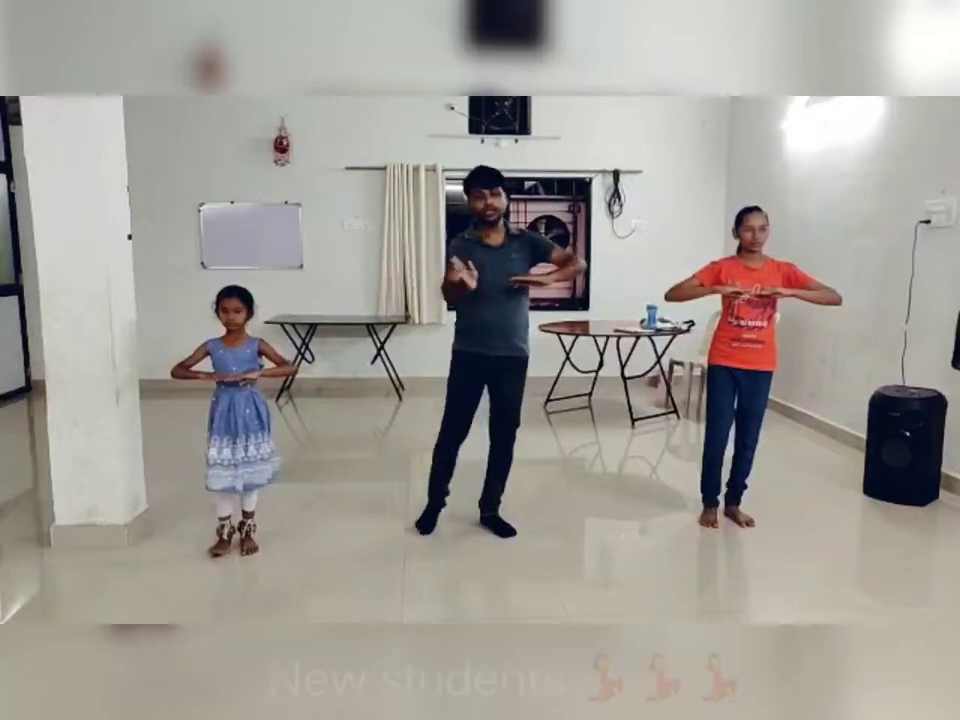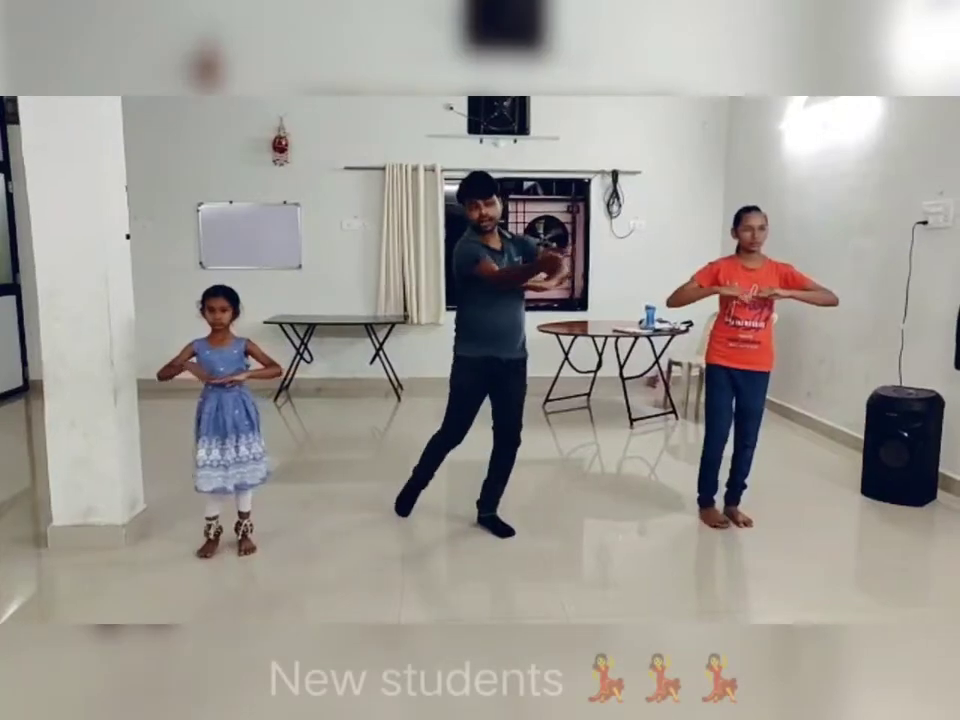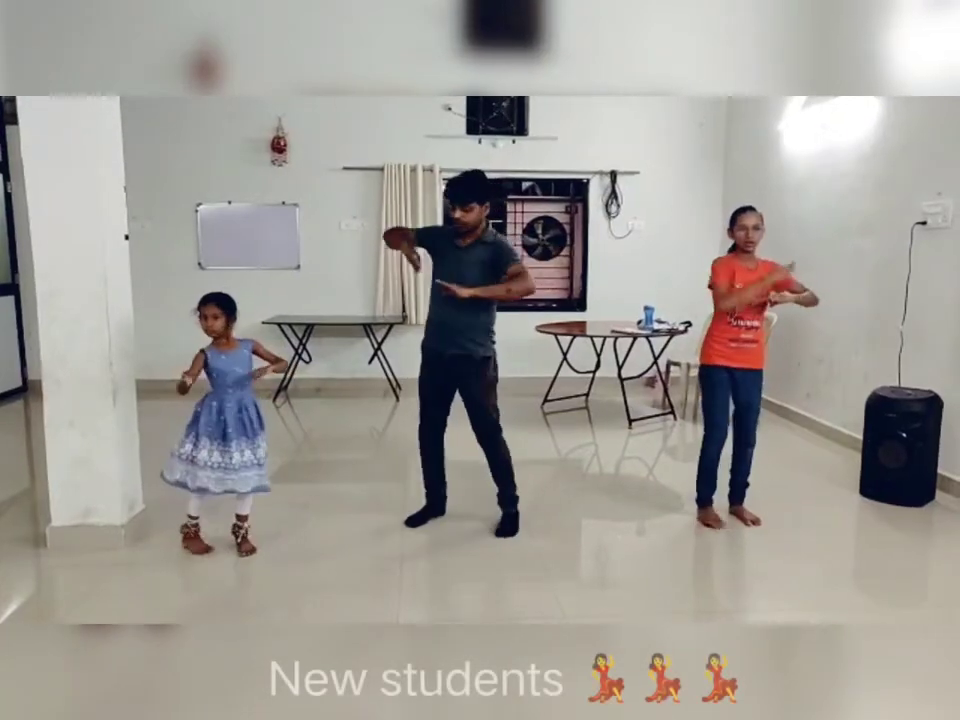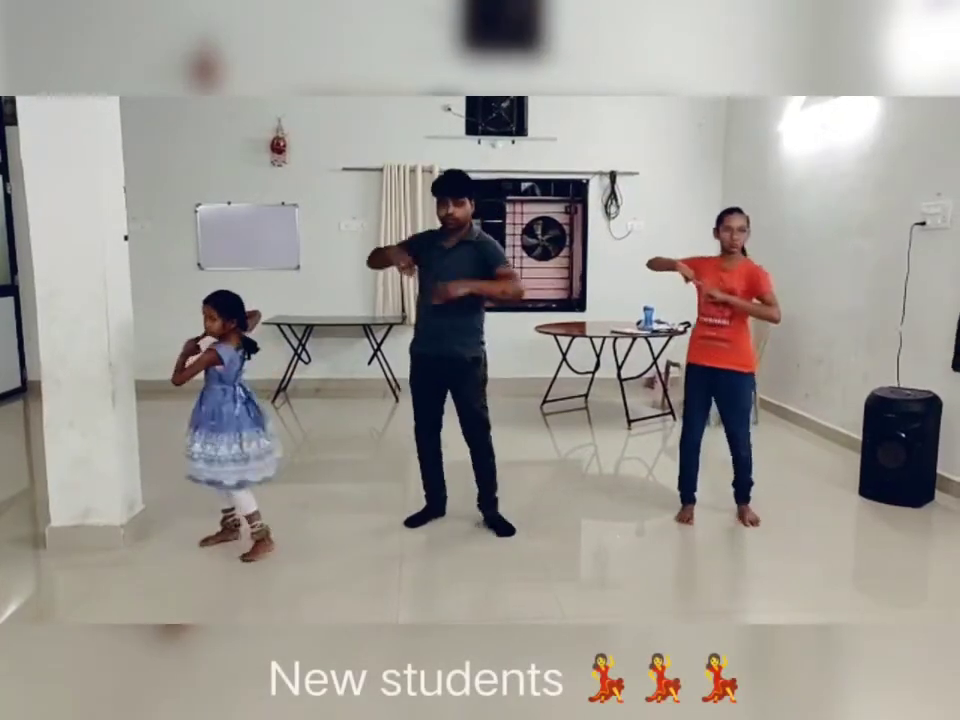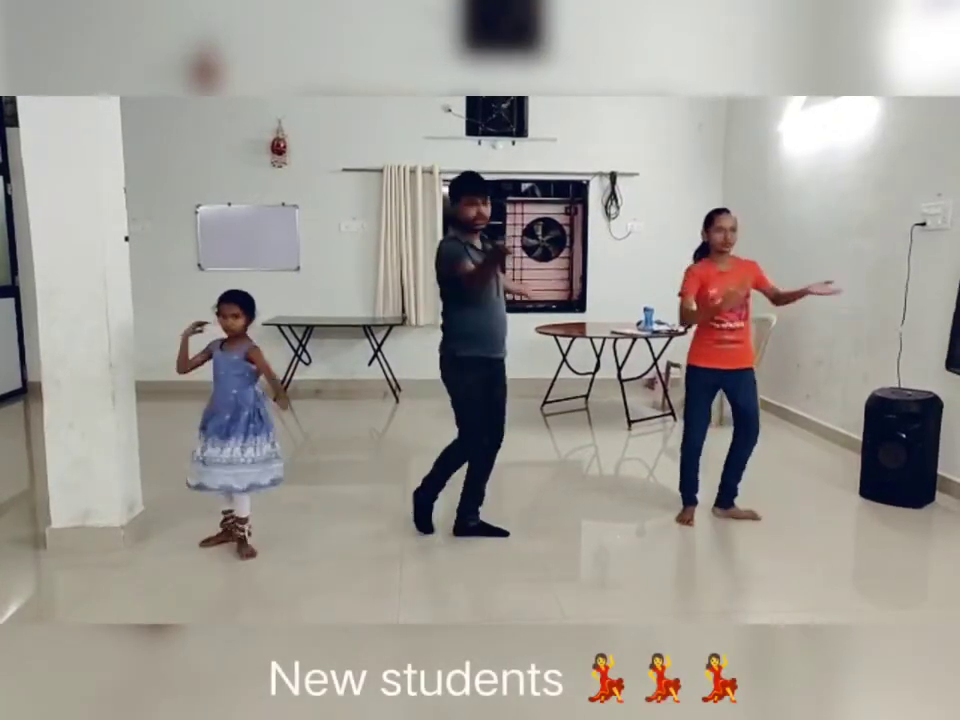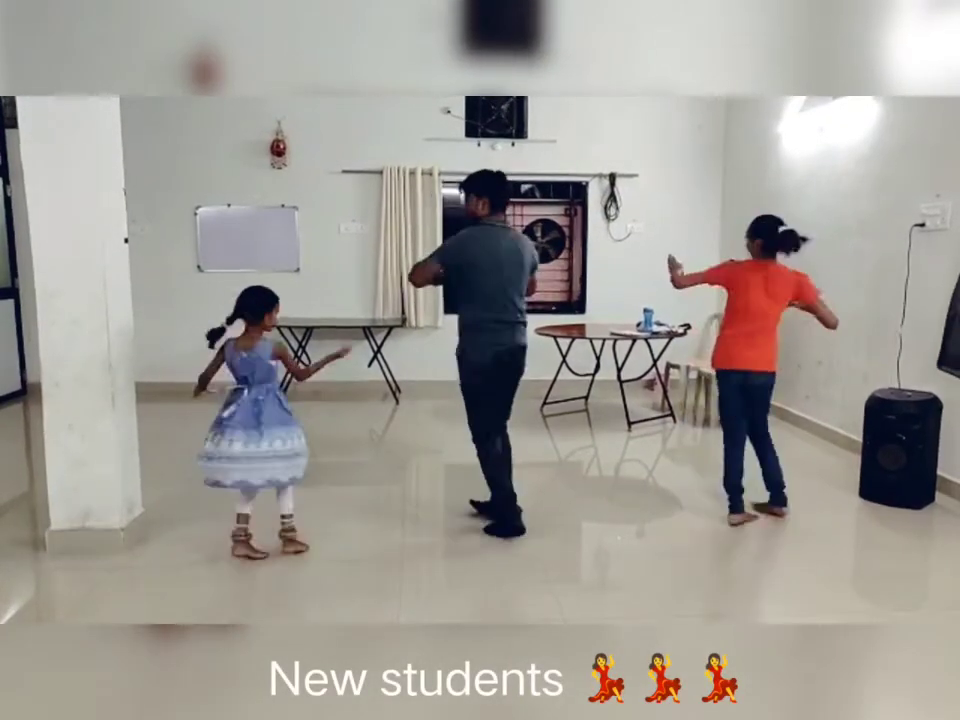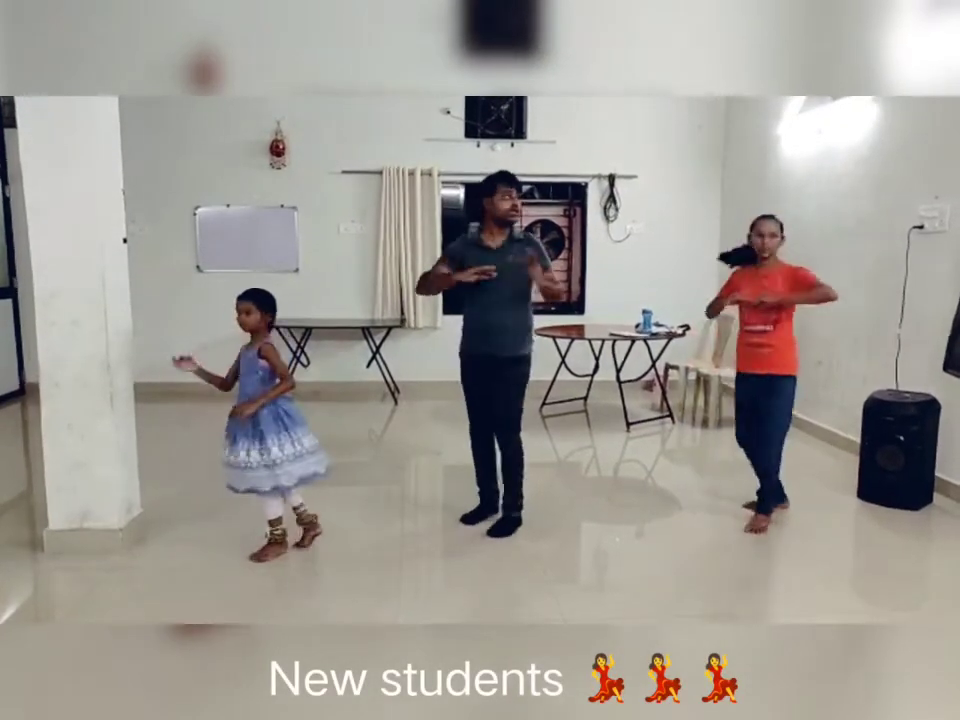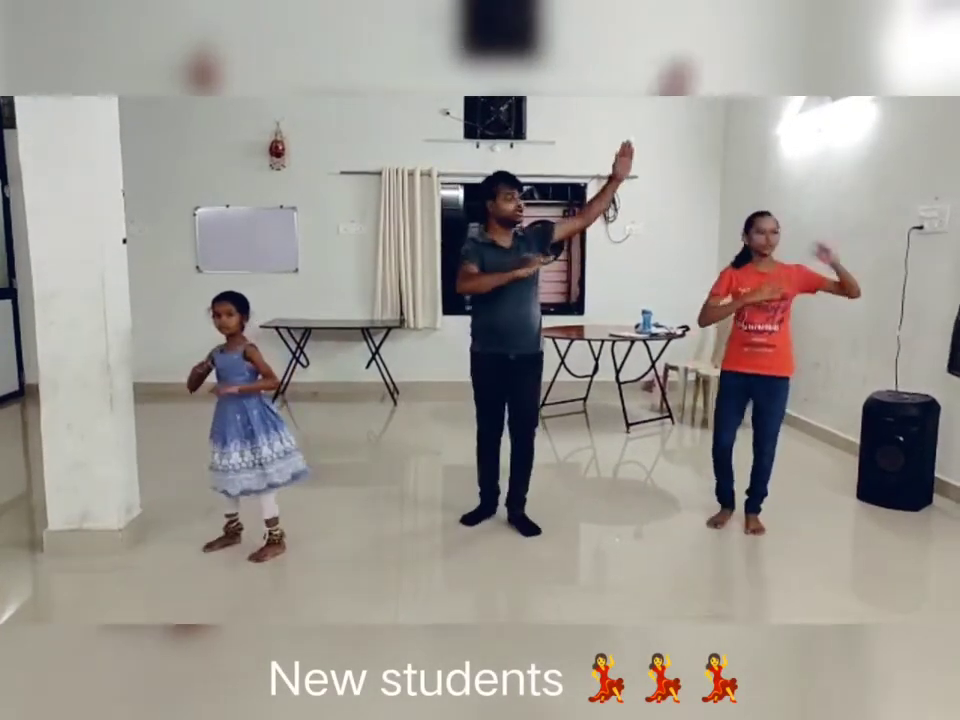
dt=0.3s
person 1, frame 1
left shoulder: (528, 240)
right shoulder: (461, 246)
left elbow: (574, 263)
right elbow: (449, 294)
left wrist: (551, 276)
right wrist: (462, 285)
left hip: (513, 356)
right hip: (470, 355)
left knee: (504, 436)
right knee: (453, 430)
left ankle: (490, 509)
right ankle: (434, 501)
person 1, frame 2
left shoulder: (518, 243)
right shoulder: (467, 249)
left elbow: (557, 265)
right elbow: (500, 278)
left wrist: (550, 281)
right wrist: (537, 266)
left hip: (513, 360)
right hip: (472, 358)
left knee: (508, 437)
right knee: (452, 431)
left ankle: (488, 510)
right ankle: (415, 484)
person 1, frame 3
left shoulder: (498, 248)
right shoulder: (439, 237)
left elbow: (526, 285)
right elbow: (393, 234)
left wrist: (472, 290)
right wrist: (406, 245)
left hip: (475, 358)
right hip: (435, 353)
left knee: (488, 431)
right knee: (429, 430)
left ankle: (509, 506)
right ankle: (435, 501)
person 1, frame 4
left shoulder: (485, 246)
right shoulder: (425, 242)
left elbow: (514, 288)
right elbow: (373, 260)
left wrist: (468, 286)
right wrist: (395, 255)
left hip: (465, 357)
right hip: (425, 354)
left knee: (477, 431)
right knee: (425, 431)
left ankle: (490, 506)
right ankle: (435, 502)
person 1, frame 5
left shoulder: (482, 244)
right shoulder: (451, 247)
right elbow: (469, 274)
right wrist: (492, 261)
left hip: (491, 359)
right hip: (465, 360)
left knee: (491, 437)
right knee: (473, 437)
left ankle: (468, 516)
right ankle: (425, 493)
person 1, frame 6
left shoulder: (463, 242)
right shoulder: (523, 245)
left elbow: (417, 277)
left wrist: (448, 275)
left hip: (478, 352)
right hip: (514, 350)
left knee: (484, 433)
right knee: (496, 427)
left ankle: (508, 515)
right ankle: (504, 509)
person 1, frame 7
left shoulder: (527, 245)
right shoulder: (462, 247)
left elbow: (555, 292)
right elbow: (424, 284)
left wrist: (547, 283)
right wrist: (460, 275)
left hip: (512, 355)
right hip: (473, 354)
left knee: (508, 431)
right knee: (481, 430)
left ankle: (513, 510)
right ankle: (487, 500)
person 1, frame 8
left shoulder: (535, 237)
right shoulder: (474, 246)
left elbow: (584, 218)
right elbow: (465, 286)
left wrist: (616, 179)
right wrist: (516, 272)
left hip: (529, 354)
right hip: (488, 355)
left knee: (524, 431)
right knee: (489, 430)
left ankle: (516, 507)
right ankle: (487, 500)
person 2, frame 1
left shoulder: (783, 271)
right shoulder: (722, 268)
left elbow: (834, 298)
right elbow: (672, 295)
left wrist: (789, 292)
right wrist: (715, 289)
left hip: (760, 367)
right hip: (723, 364)
left knee: (747, 440)
right knee: (717, 436)
left ankle: (733, 503)
right ankle: (709, 503)
person 2, frame 2
left shoulder: (780, 271)
right shoulder: (719, 268)
left elbow: (831, 299)
right elbow: (673, 300)
left wrist: (786, 293)
right wrist: (715, 291)
left hip: (757, 368)
right hip: (721, 364)
left knee: (747, 440)
right knee: (716, 436)
left ankle: (732, 503)
right ankle: (706, 503)
person 2, frame 3
left shoulder: (773, 270)
right shoulder: (722, 266)
left elbow: (810, 298)
right elbow: (726, 305)
left wrist: (788, 296)
right wrist: (769, 280)
left hip: (752, 365)
right hip: (716, 363)
left knee: (746, 436)
right knee: (716, 434)
left ankle: (738, 501)
right ankle: (705, 504)
person 2, frame 4
left shoulder: (754, 272)
right shoulder: (701, 265)
left elbow: (775, 314)
right elbow: (652, 263)
left wrist: (727, 297)
right wrist: (676, 265)
left hip: (736, 368)
right hip: (699, 364)
left knee: (739, 437)
right knee: (691, 434)
left ankle: (743, 501)
right ankle: (687, 500)
person 2, frame 5
left shoulder: (748, 267)
right shoulder: (696, 272)
left elbow: (778, 298)
right elbow: (686, 319)
left wrist: (806, 291)
right wrist: (720, 304)
left hip: (741, 365)
right hip: (703, 367)
left knee: (748, 432)
right knee: (694, 435)
left ankle: (725, 502)
right ankle: (688, 502)
person 2, frame 6
left shoulder: (733, 270)
right shoulder: (795, 280)
left elbow: (679, 282)
right elbow: (831, 323)
left wrist: (674, 267)
right wrist: (804, 302)
left hip: (727, 364)
right hip: (763, 369)
left knee: (734, 435)
right knee: (759, 434)
left ankle: (736, 507)
right ankle: (777, 500)
person 2, frame 7
left shoulder: (793, 275)
right shoulder: (740, 276)
left elbow: (830, 294)
right elbow: (710, 312)
left wrist: (780, 299)
right wrist: (726, 300)
left hip: (780, 373)
right hip: (746, 370)
left knee: (769, 441)
right knee: (746, 435)
left ankle: (764, 508)
right ankle: (775, 493)
person 2, frame 8
left shoulder: (795, 274)
right shoulder: (732, 275)
left elbow: (853, 292)
right elbow: (704, 319)
left wrist: (834, 263)
right wrist: (747, 299)
left hip: (775, 374)
right hip: (735, 371)
left knee: (765, 445)
right knee: (722, 441)
left ankle: (753, 509)
right ankle: (726, 505)
person 3, frame 1
left shoulder: (257, 346)
right shoulder: (211, 347)
left elbow: (290, 368)
right elbow: (177, 371)
left wrist: (258, 373)
right wrist: (205, 375)
left hip: (250, 412)
right hip: (223, 413)
left knee: (250, 471)
right knee: (223, 472)
left ankle: (247, 531)
right ankle: (225, 531)
person 3, frame 2
left shoulder: (243, 345)
right shoulder: (197, 347)
left elbow: (276, 369)
right elbow: (162, 374)
left wrist: (245, 374)
right wrist: (188, 368)
left hip: (239, 412)
right hip: (211, 414)
left knee: (243, 473)
right knee: (212, 473)
left ankle: (244, 531)
right ankle: (211, 533)
person 3, frame 3
left shoulder: (248, 346)
right shoulder: (204, 355)
left elbow: (282, 362)
right elbow: (184, 388)
left wrist: (270, 368)
right wrist: (186, 381)
left hip: (243, 417)
right hip: (211, 418)
left knee: (243, 476)
right knee: (201, 476)
left ankle: (242, 532)
right ankle: (190, 530)
person 3, frame 4
left shoulder: (215, 353)
right shoulder: (238, 342)
left elbow: (178, 379)
right elbow: (256, 314)
left wrist: (185, 353)
left hip: (224, 415)
right hip: (231, 411)
left knee: (231, 477)
right knee: (223, 475)
left ankle: (261, 536)
right ankle: (230, 526)
person 3, frame 5
left shoulder: (251, 350)
right shoulder: (216, 347)
left elbow: (270, 374)
right elbow: (183, 368)
left wrist: (279, 394)
right wrist: (185, 337)
left hip: (245, 418)
right hip: (221, 417)
left knee: (239, 479)
right knee: (223, 476)
left ankle: (241, 535)
right ankle: (229, 527)
person 3, frame 6
left shoulder: (227, 347)
right shoulder: (273, 347)
left elbow: (205, 377)
right elbow: (301, 374)
left wrist: (200, 387)
right wrist: (332, 357)
left hip: (238, 413)
right hip: (268, 416)
left knee: (251, 481)
right knee: (281, 477)
left ankle: (241, 538)
right ankle: (288, 537)
person 3, frame 7
left shoulder: (266, 348)
right shoulder: (247, 350)
left elbow: (288, 382)
right elbow: (226, 384)
left wrist: (255, 405)
right wrist: (196, 369)
left hip: (268, 421)
right hip: (255, 422)
left knee: (268, 480)
right knee: (277, 478)
left ankle: (277, 540)
right ankle: (308, 521)
person 3, frame 8
left shoulder: (248, 350)
right shoulder: (215, 354)
left elbow: (273, 381)
right elbow: (192, 386)
left wrist: (237, 387)
right wrist: (197, 371)
left hip: (252, 420)
right hip: (229, 420)
left knee: (260, 481)
right knee: (233, 479)
left ankle: (275, 540)
right ankle: (232, 531)
